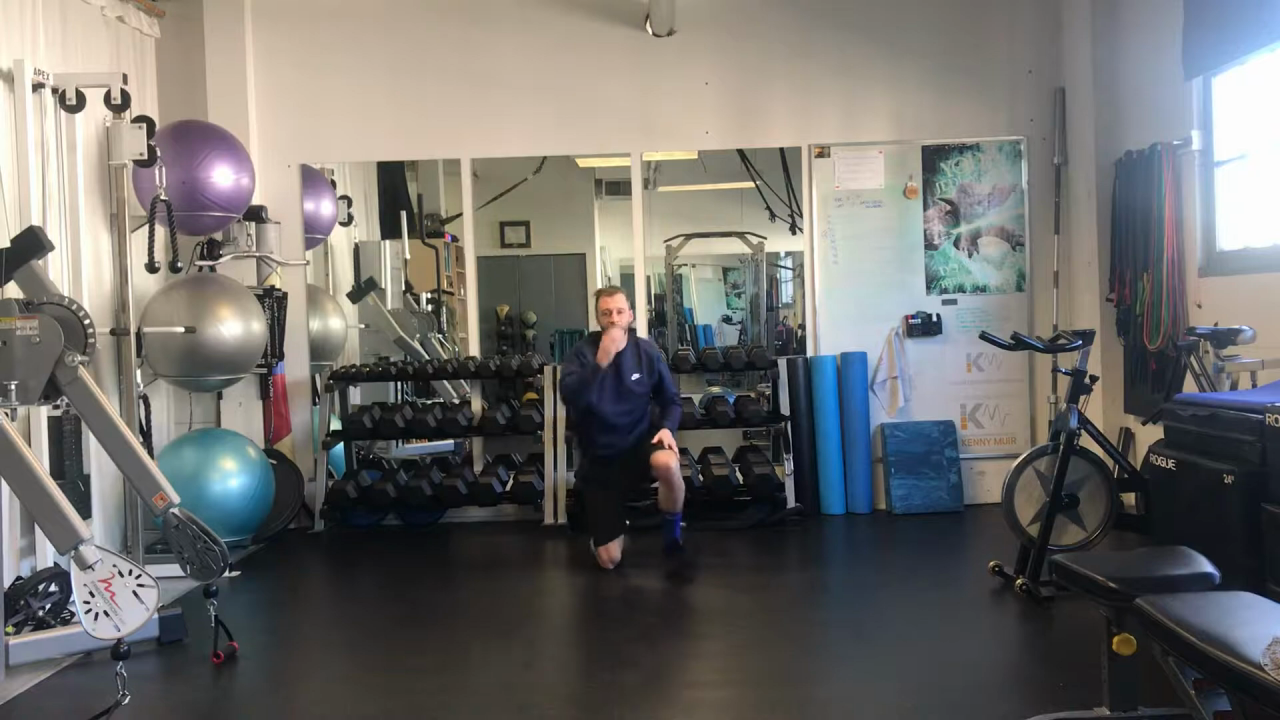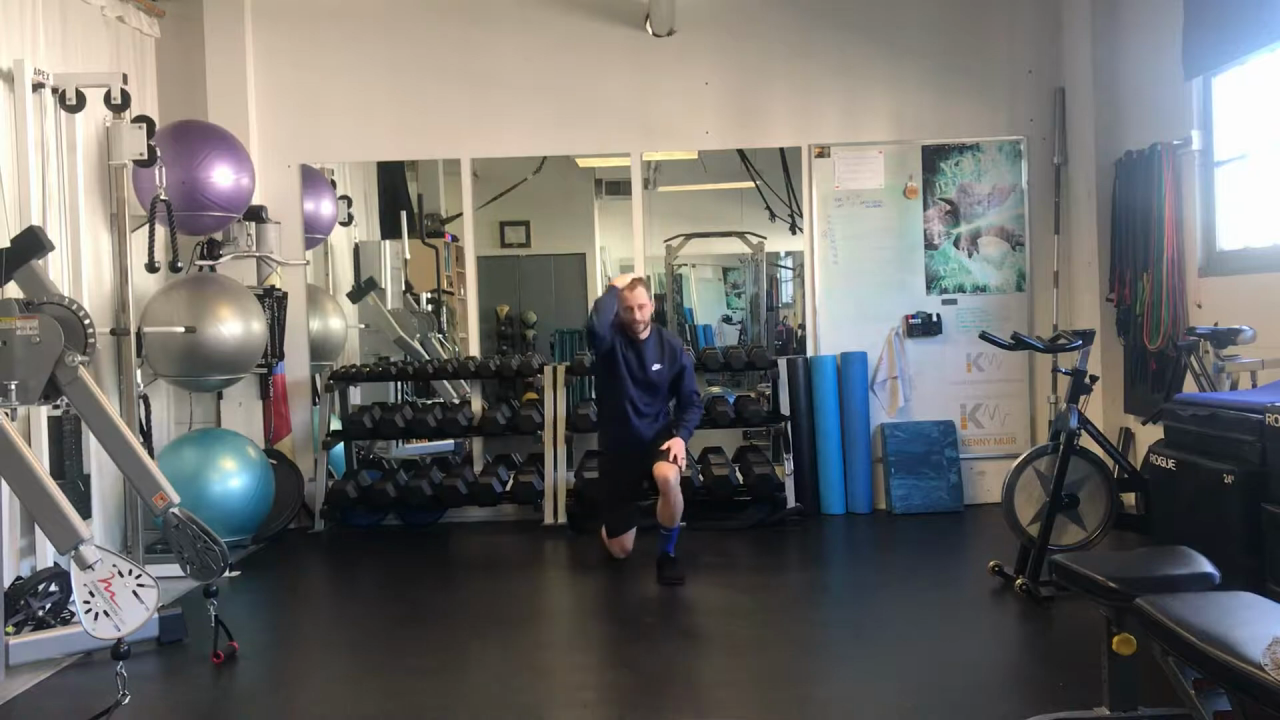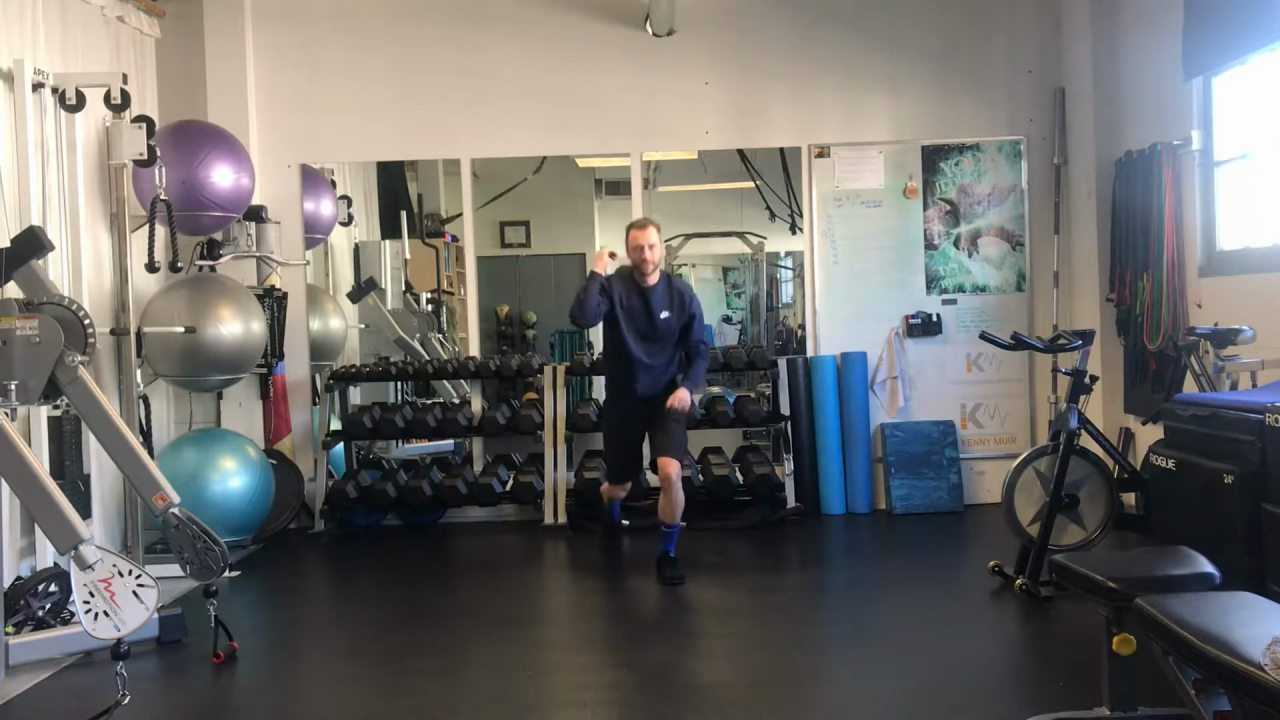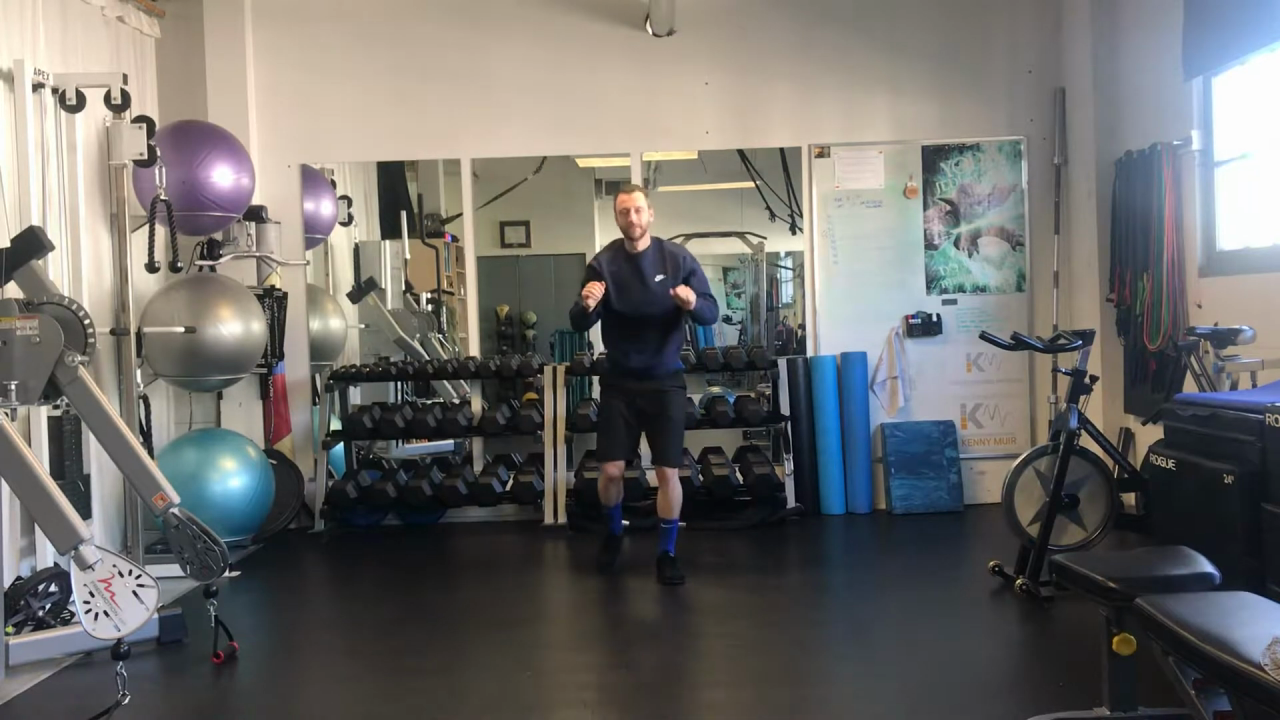
dt=0.3s
person 1, frame 1
left shoulder: (649, 352)
right shoulder: (583, 353)
left elbow: (671, 399)
right elbow: (570, 398)
left wrist: (667, 427)
right wrist: (599, 364)
left hip: (640, 441)
right hip: (601, 456)
left knee: (668, 464)
right knee: (609, 560)
left ankle: (673, 537)
right ankle: (607, 525)
person 1, frame 2
left shoulder: (671, 346)
right shoulder: (610, 336)
left elbow: (690, 401)
right elbow: (595, 326)
left wrist: (681, 436)
right wrist: (614, 289)
left hip: (658, 435)
right hip: (619, 443)
left knee: (668, 478)
right knee: (620, 549)
left ankle: (667, 555)
right ankle: (612, 529)
person 1, frame 3
left shoulder: (681, 293)
right shoulder: (612, 286)
left elbow: (699, 349)
right elbow: (580, 319)
left wrist: (687, 386)
right wrist: (597, 274)
left hip: (666, 398)
right hip: (621, 401)
left knee: (670, 473)
right knee: (617, 486)
left ankle: (667, 555)
right ankle: (611, 517)
person 1, frame 4
left shoulder: (677, 258)
right shoulder: (603, 262)
left elbow: (711, 311)
right elbow: (579, 325)
left wrist: (693, 302)
right wrist: (586, 305)
left hip: (666, 380)
right hip: (620, 380)
left knee: (668, 472)
right knee: (611, 470)
left ankle: (667, 554)
right ankle: (613, 534)
